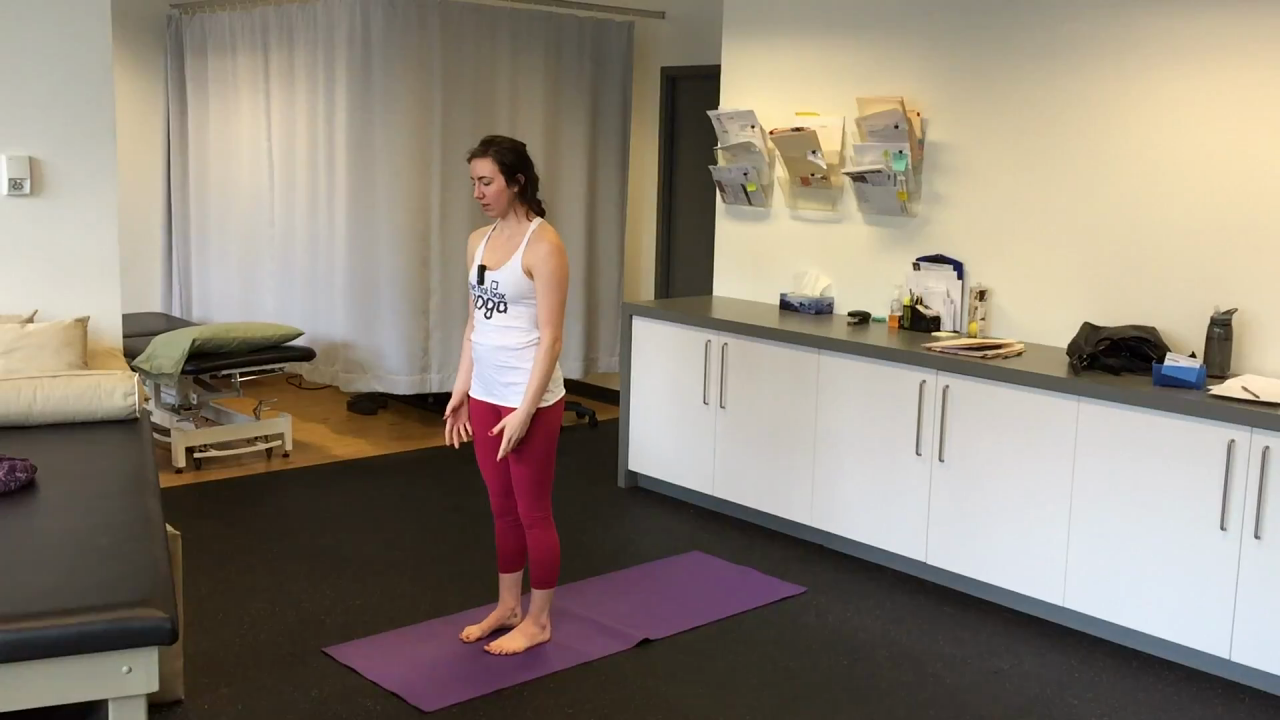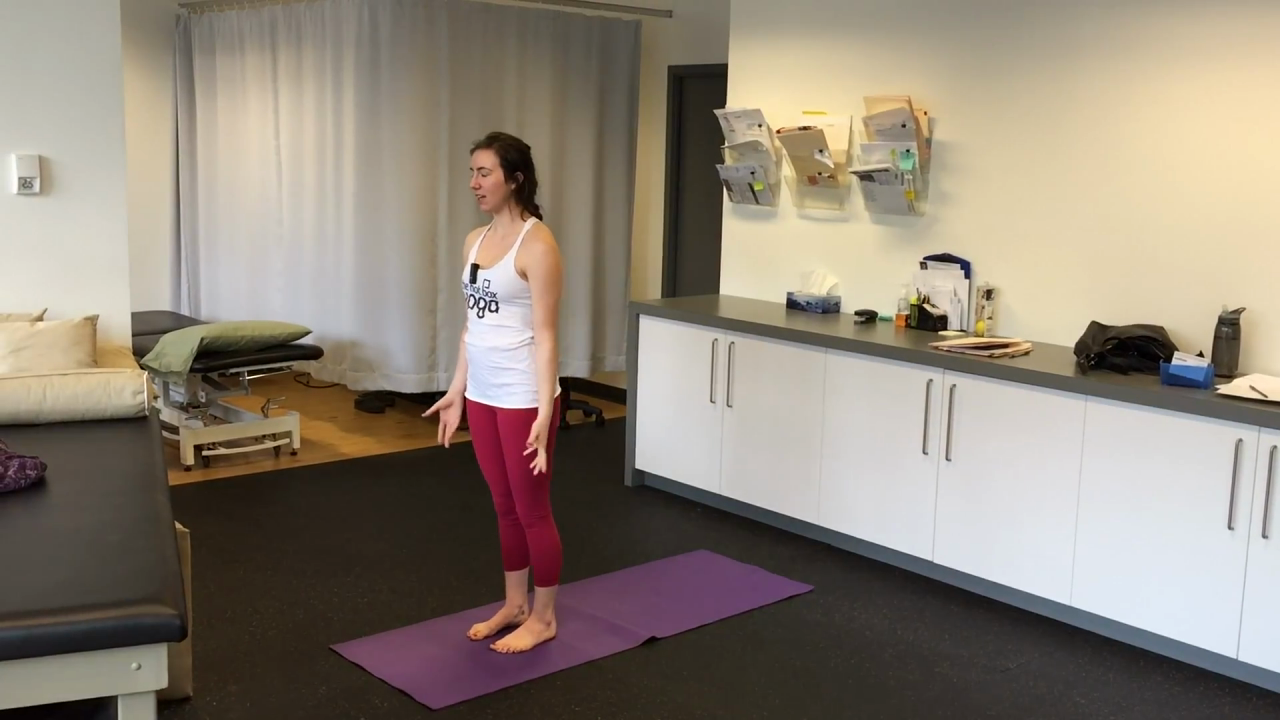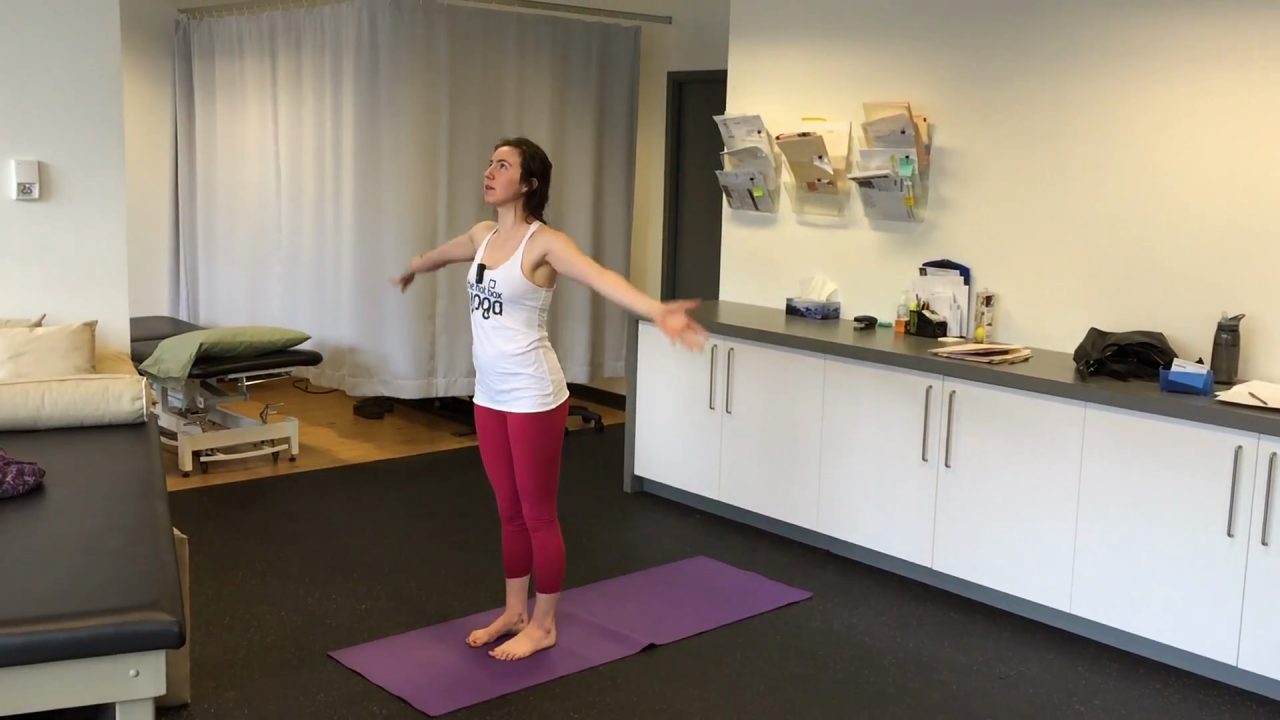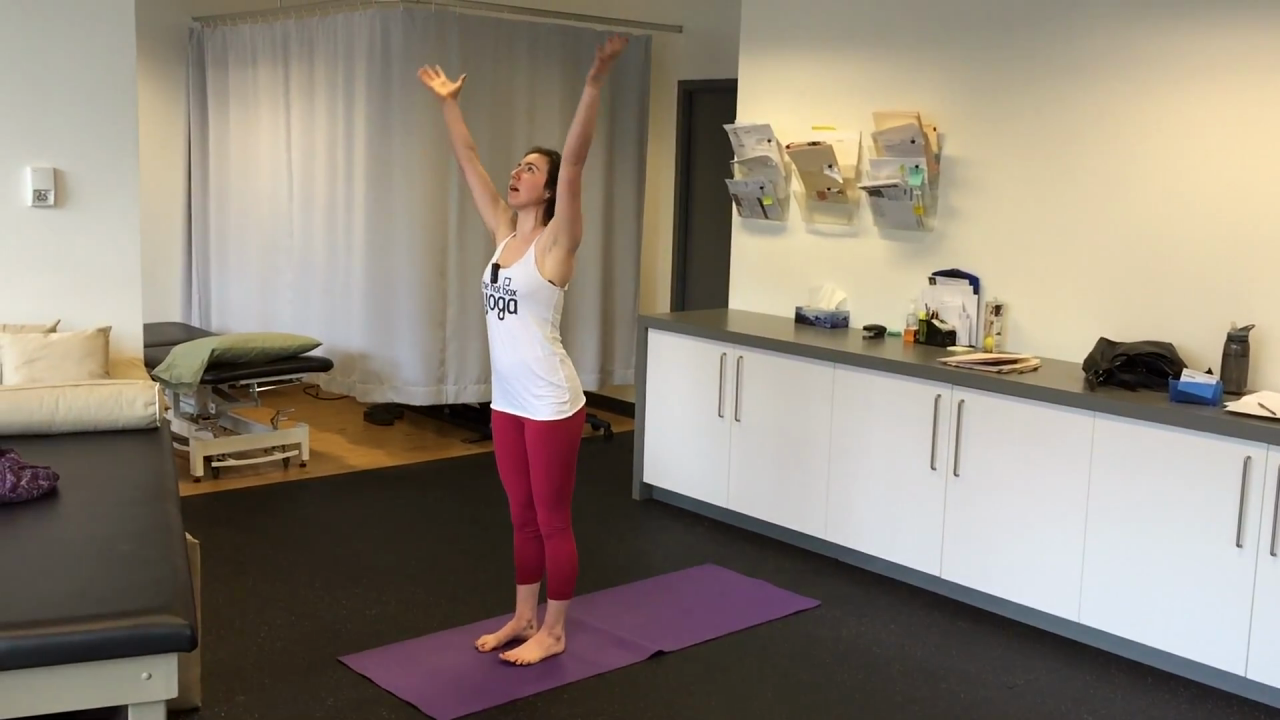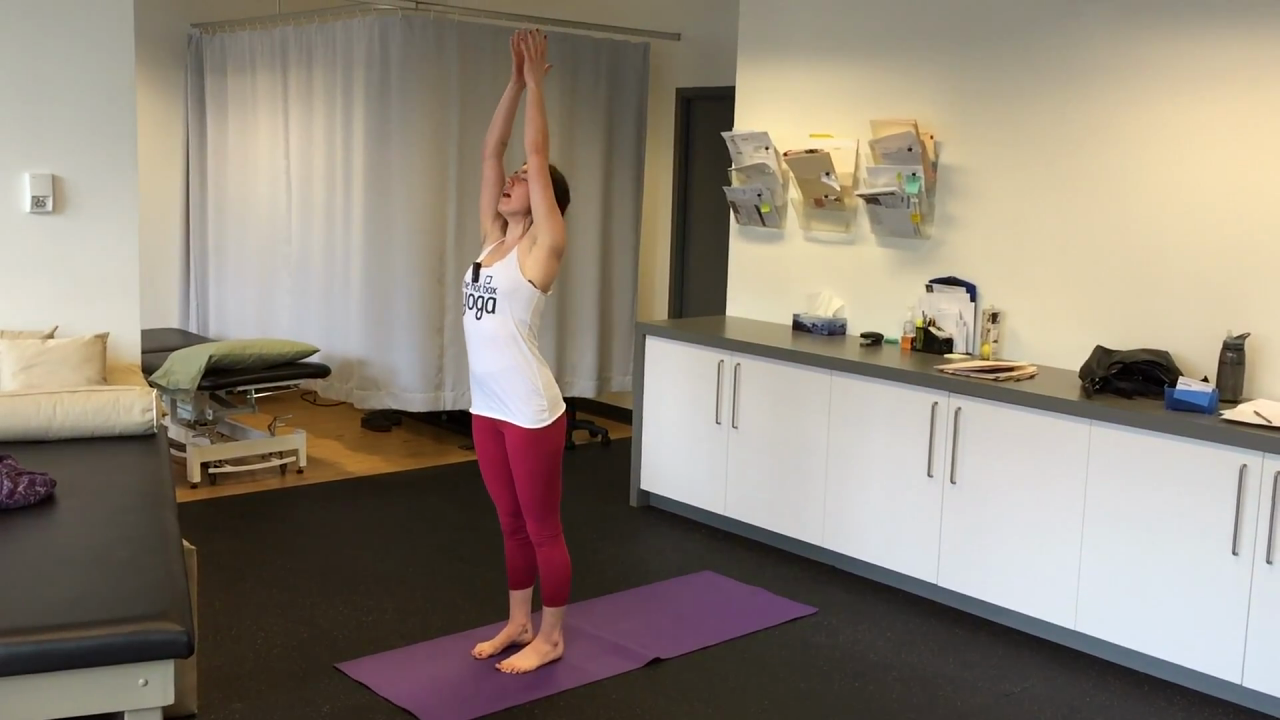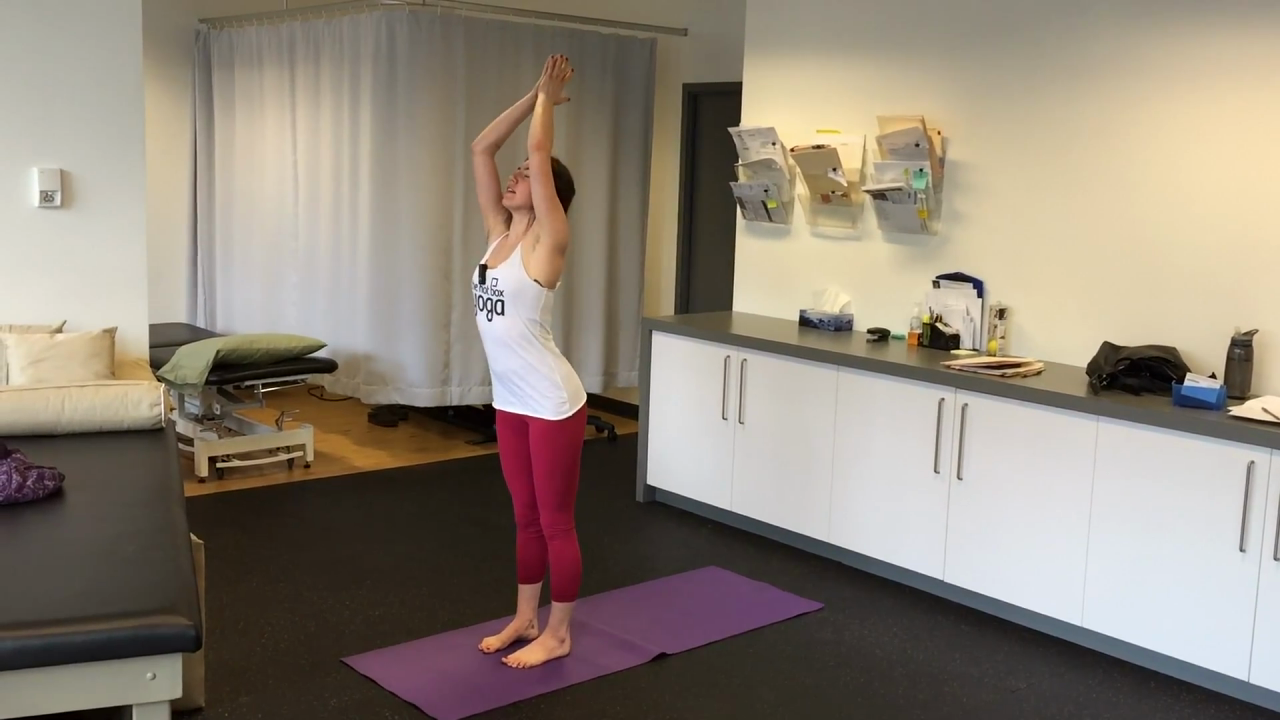
dt=0.7s
person 1, frame 1
left shoulder: (544, 244)
right shoulder: (478, 240)
left elbow: (550, 337)
left wrist: (526, 409)
right wrist: (461, 389)
left hip: (529, 396)
right hip: (486, 394)
left knee: (533, 512)
right knee: (502, 509)
left ankle: (538, 620)
right ankle: (507, 607)
person 1, frame 2
left shoulder: (537, 244)
right shoulder: (475, 241)
left elbow: (544, 335)
left wrist: (544, 416)
right wrist: (456, 392)
left hip: (522, 397)
right hip: (483, 394)
left knee: (532, 511)
right knee: (505, 508)
left ankle: (544, 618)
right ankle: (515, 605)
person 1, frame 3
left shoulder: (544, 242)
right shoulder: (482, 236)
left elbow: (601, 278)
right elbow: (445, 253)
left wrist: (656, 311)
right wrist: (413, 268)
left hip: (533, 398)
right hip: (489, 396)
left knee: (538, 515)
right knee: (509, 512)
left ankle: (543, 624)
right ankle: (514, 612)
person 1, frame 4
left shoulder: (558, 241)
right shoulder: (505, 234)
left elbow: (574, 162)
right elbow: (468, 161)
left wrist: (594, 84)
right wrist: (447, 100)
left hip: (550, 406)
right hip: (507, 402)
left knee: (553, 523)
right knee: (523, 519)
left ankle: (553, 632)
right ankle: (523, 618)
person 1, frame 5
left shoulder: (544, 244)
right shoulder: (494, 237)
left elbow: (536, 151)
right elbow: (493, 152)
left wrist: (536, 82)
right wrist: (514, 82)
left hip: (530, 411)
right hip: (488, 407)
left knee: (541, 529)
right knee: (511, 524)
left ankle: (550, 638)
right ankle: (519, 624)
person 1, frame 6
left shoulder: (547, 241)
right shoulder: (499, 233)
left elbow: (538, 152)
right elbow: (481, 148)
left wrist: (548, 97)
right wrist: (534, 95)
left hip: (551, 404)
right hip: (509, 402)
left knee: (555, 522)
right knee: (526, 517)
left ankle: (557, 636)
right ankle: (525, 620)
